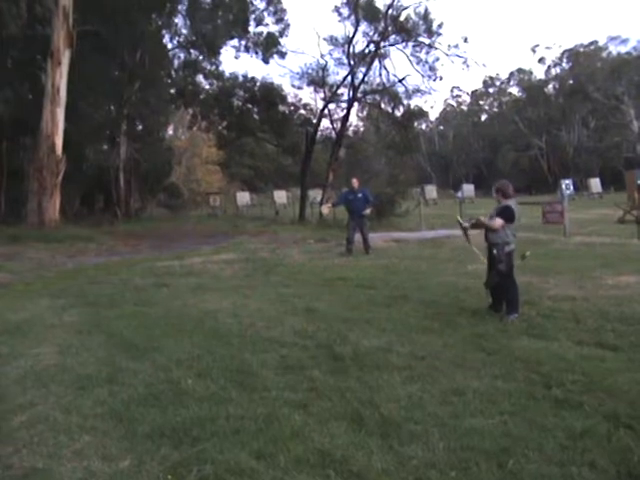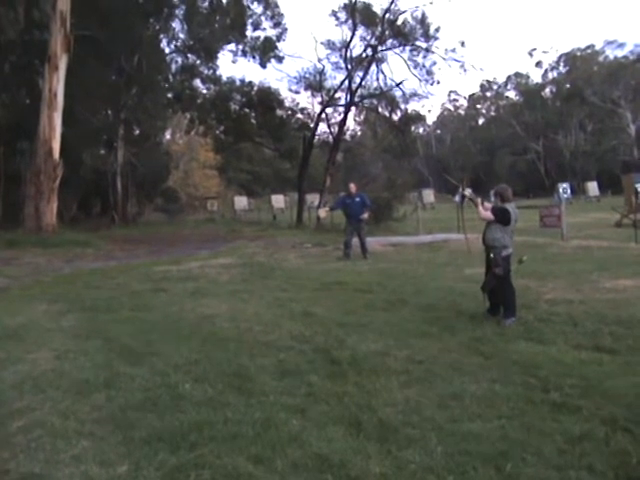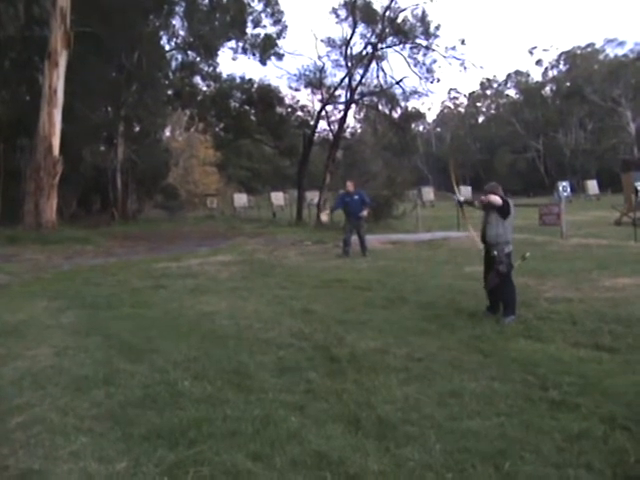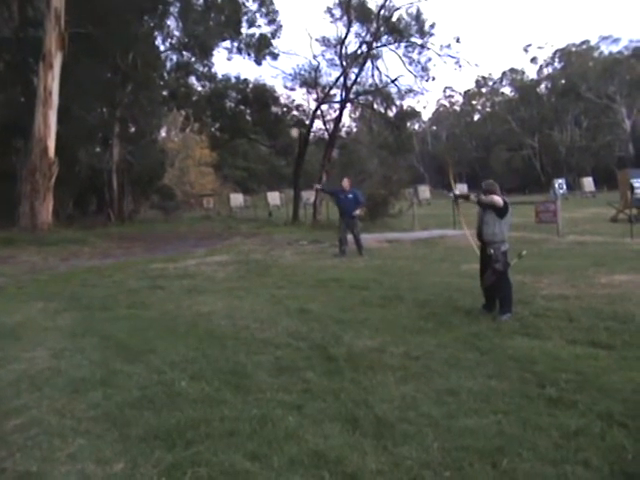
dt=1s
person 1, frame 1
left shoulder: (508, 208)
right shoulder: (503, 206)
left elbow: (495, 225)
right elbow: (491, 223)
left wrist: (483, 221)
right wrist: (476, 224)
left hip: (503, 249)
right hip: (495, 248)
left knee: (507, 279)
right knee: (493, 278)
left ankle: (513, 311)
right ankle: (496, 306)
person 1, frame 2
left shoulder: (504, 211)
right shoulder: (502, 208)
left elbow: (483, 215)
right elbow: (488, 206)
left wrist: (478, 205)
right wrist: (473, 197)
left hip: (501, 253)
right hip: (494, 251)
left knee: (504, 283)
right knee: (491, 282)
left ankle: (509, 315)
right ankle: (494, 309)
person 1, frame 3
left shoulder: (504, 204)
right shoulder: (491, 205)
left elbow: (492, 199)
right elbow: (479, 204)
left wrist: (484, 199)
right wrist: (465, 201)
left hip: (501, 250)
right hip: (490, 248)
left knee: (504, 281)
right knee: (490, 280)
left ankle: (509, 313)
right ankle: (494, 307)
person 1, frame 4
left shoulder: (502, 204)
right shoulder: (486, 202)
left elbow: (495, 199)
right elbow: (473, 197)
left wrist: (483, 199)
right wrist: (460, 196)
left hip: (498, 248)
right hip: (486, 246)
left knee: (501, 279)
right knee: (486, 278)
left ankle: (506, 311)
right ankle: (490, 305)
